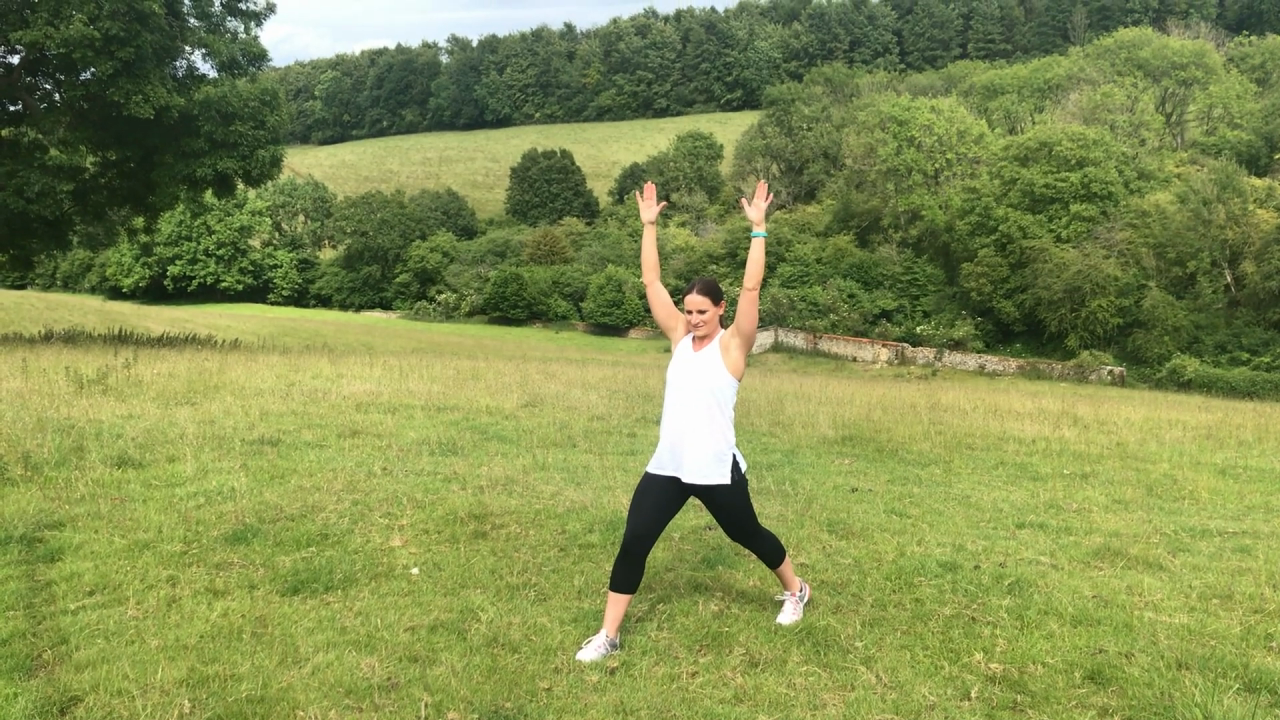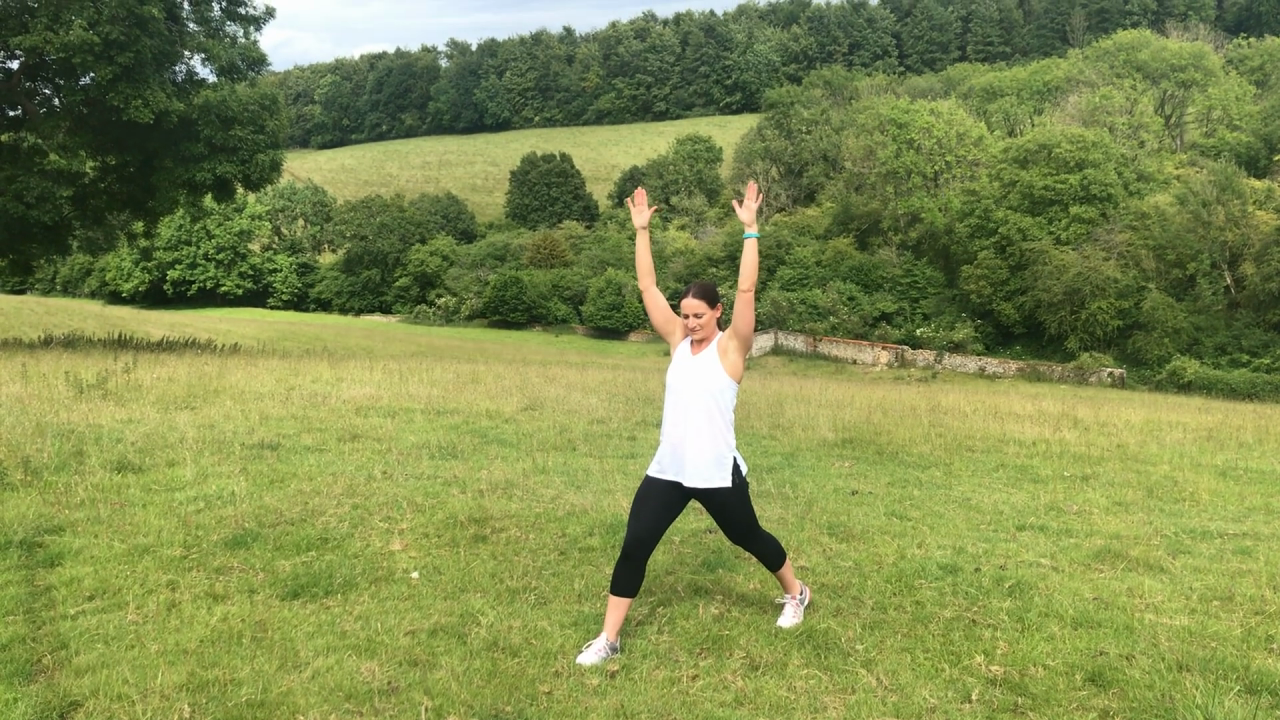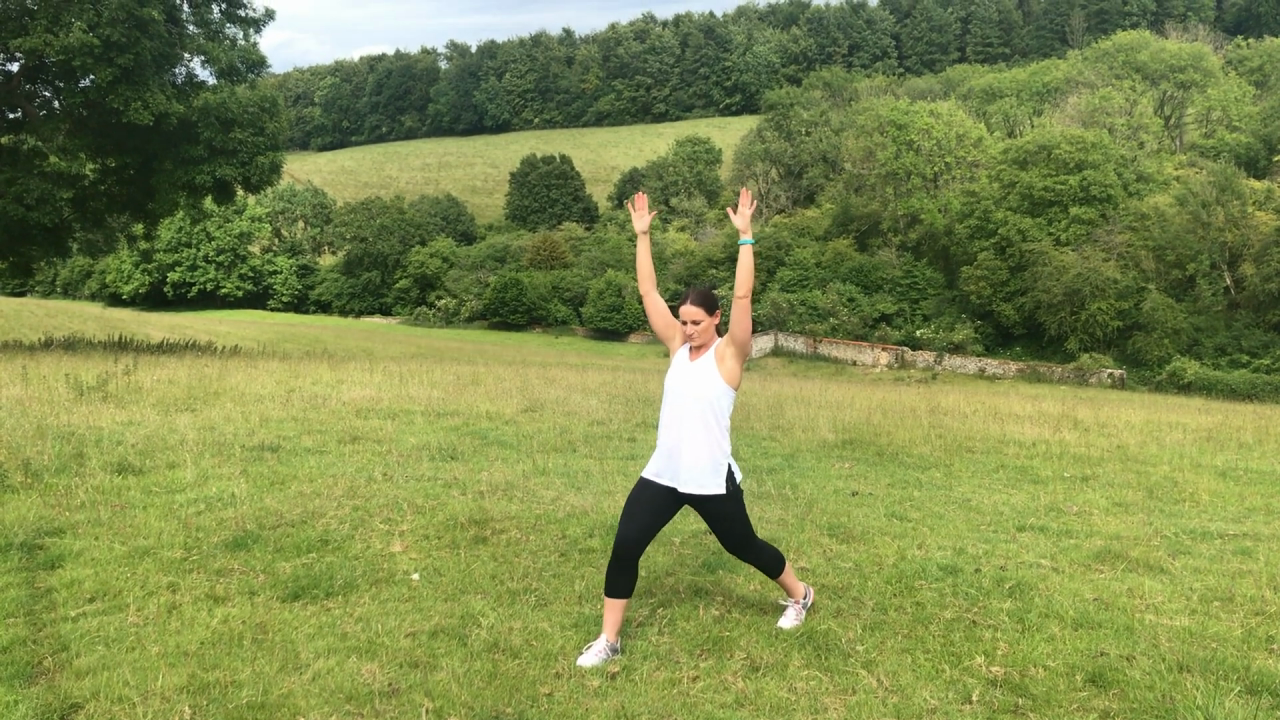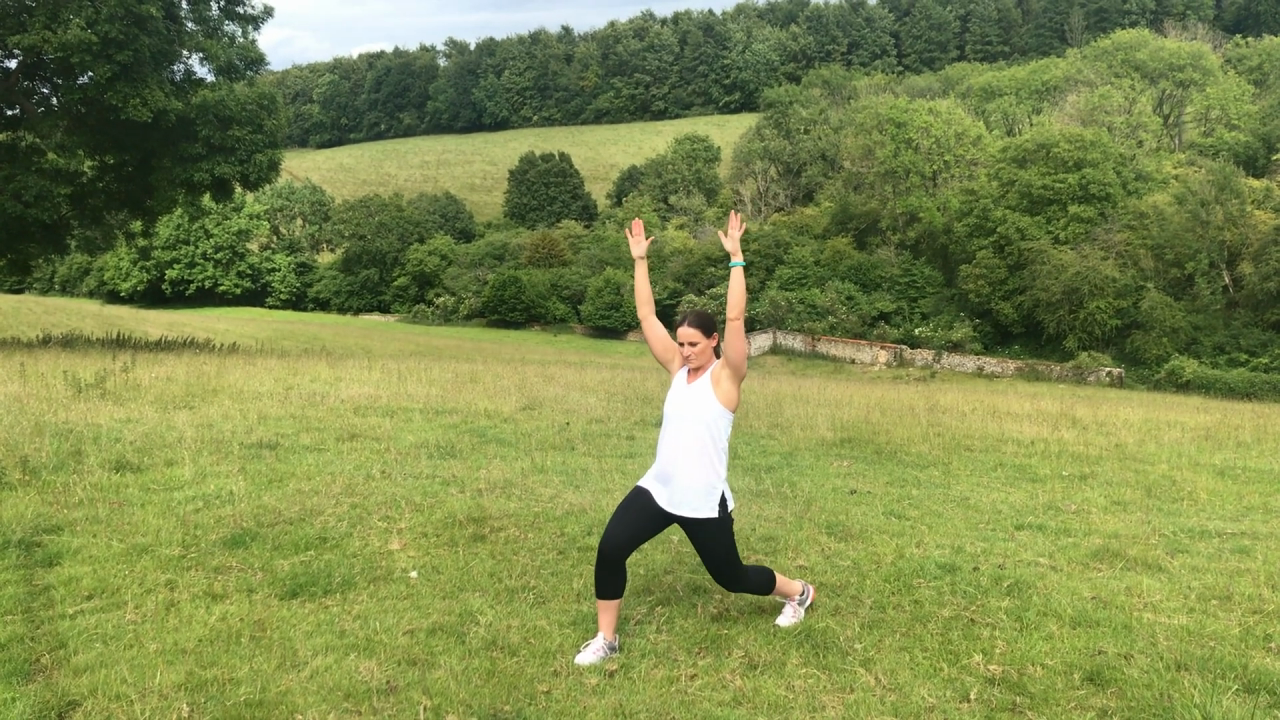
dt=0.4s
person 1, frame 1
left shoulder: (732, 344)
right shoulder: (680, 336)
left elbow: (751, 288)
right elbow: (651, 281)
left wrist: (758, 228)
right wrist: (649, 225)
left hip: (716, 469)
right hip: (667, 466)
left knee: (749, 535)
right knee: (633, 544)
left ankle: (795, 590)
right ankle: (608, 635)
person 1, frame 2
left shoulder: (730, 348)
right shoulder: (678, 340)
left elbow: (746, 290)
right elbow: (647, 285)
left wrist: (750, 229)
right wrist: (641, 230)
left hip: (718, 473)
right hip: (668, 470)
left knee: (750, 538)
right knee: (633, 548)
left ankle: (796, 593)
right ankle: (608, 639)
person 1, frame 3
left shoulder: (729, 354)
right shoulder: (677, 346)
left elbow: (743, 296)
right elbow: (648, 291)
left wrist: (745, 235)
right wrist: (642, 234)
left hip: (711, 478)
right hip: (663, 473)
left knee: (744, 547)
right knee: (625, 547)
left ankle: (799, 595)
right ankle: (608, 640)
person 1, frame 4
left shoulder: (726, 376)
right shoulder: (677, 367)
left elbow: (735, 318)
right elbow: (646, 315)
left wrist: (735, 258)
right wrist: (639, 259)
left hip: (704, 500)
right hip: (658, 490)
left knee: (730, 576)
right knee: (610, 549)
left ankle: (798, 593)
right ankle: (606, 638)
